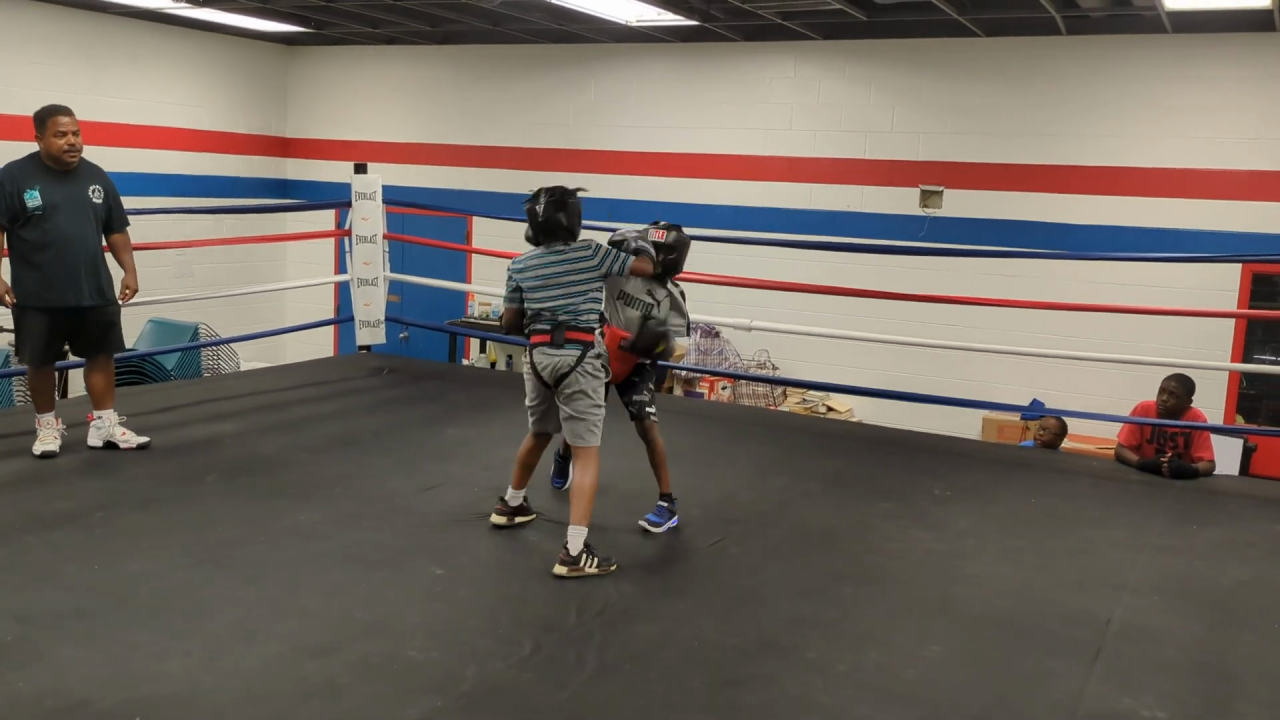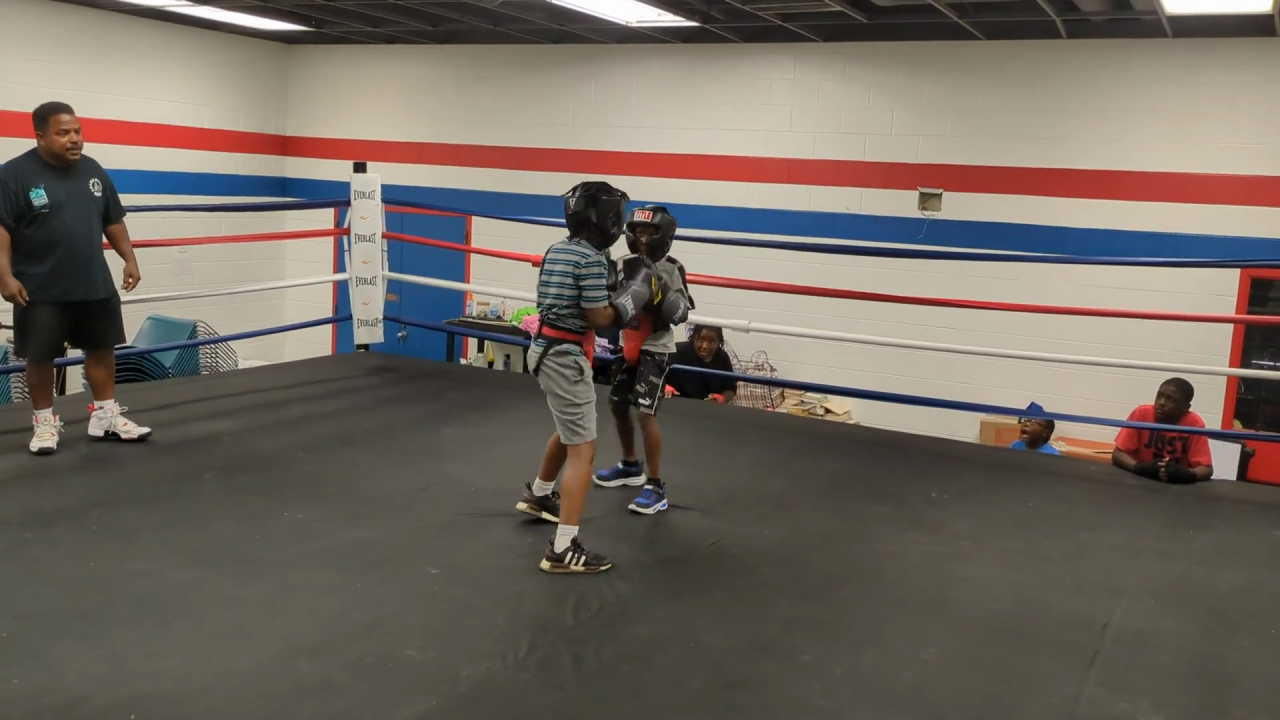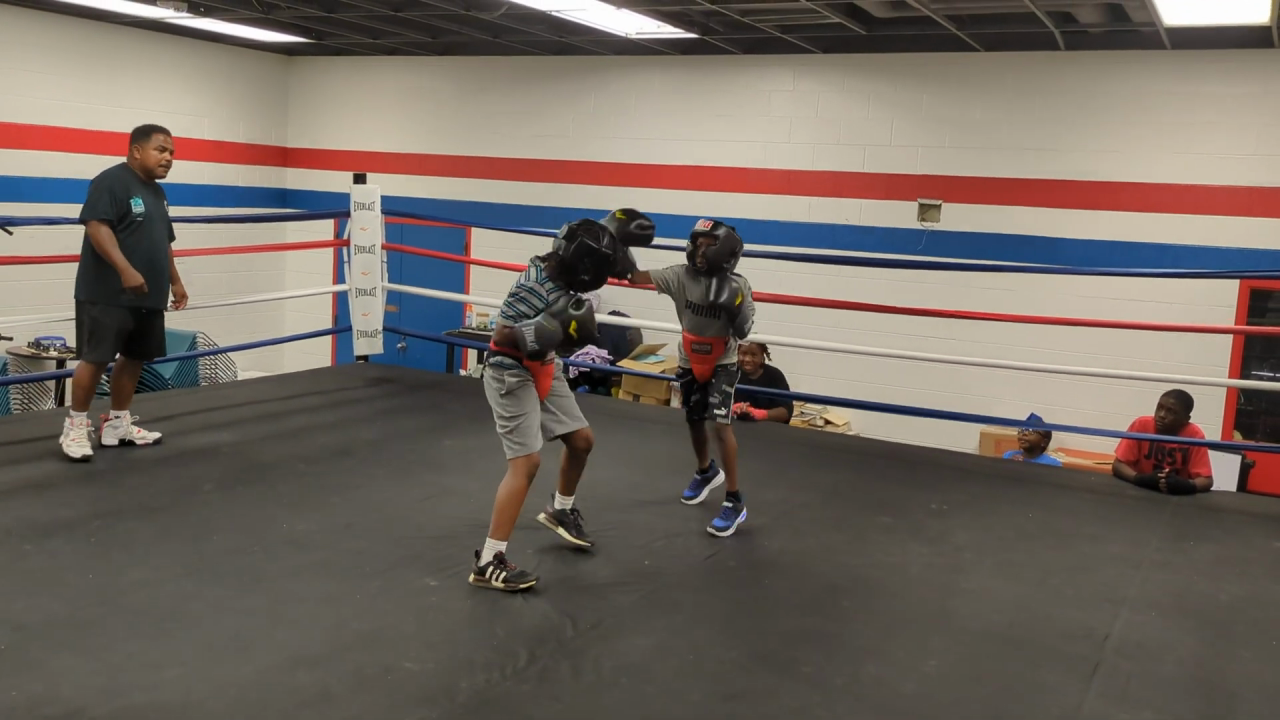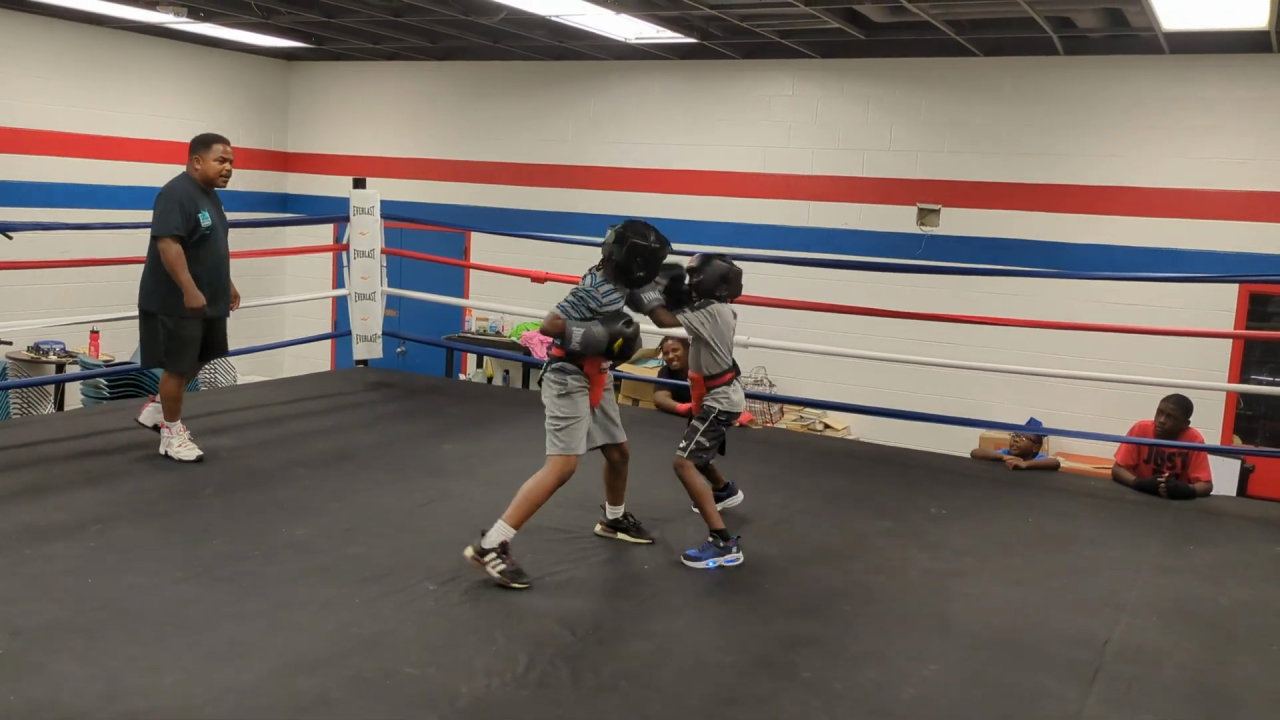
dt=0.7s
person 1, frame 1
left shoulder: (520, 265)
right shoulder: (589, 253)
left elbow: (509, 321)
right elbow: (645, 268)
right wrist: (640, 245)
left hip: (538, 355)
right hip: (580, 359)
left knee: (540, 433)
right knee: (586, 454)
left ankle: (510, 504)
right ankle: (575, 551)
person 1, frame 2
left shoulder: (556, 252)
right shoulder: (588, 259)
right elbow: (600, 316)
right wrist: (639, 291)
left hip: (551, 353)
right hip: (563, 358)
left knee: (571, 432)
right knee: (583, 449)
left ankle: (539, 495)
right ankle: (563, 548)
person 1, frame 3
left shoulder: (559, 267)
right shoulder: (532, 287)
left elbow: (588, 250)
right elbow: (501, 337)
right wrist: (551, 329)
left hip: (543, 370)
right hip: (511, 374)
left knee: (581, 440)
right knee: (526, 464)
left ankle: (561, 510)
right ankle: (488, 561)
person 1, frame 4
left shoulder: (608, 278)
right shoulder: (592, 289)
right elbow: (551, 325)
right wrist: (601, 336)
left hip: (594, 379)
right hip: (569, 380)
left knee: (618, 452)
right knee: (563, 466)
left ankle: (615, 518)
right ankle: (492, 547)
person 2, frame 1
left shoulder: (97, 177)
left elbow: (116, 230)
left wrist: (130, 271)
left hip: (95, 291)
right hip: (37, 295)
left knee: (101, 355)
right knee: (40, 361)
left ankle: (105, 425)
right ankle: (48, 427)
person 2, frame 2
left shoulder: (93, 171)
left elbow: (113, 221)
left wrist: (129, 259)
left hip: (95, 285)
right hip: (41, 290)
left knee: (102, 347)
right knee: (40, 355)
left ankle: (105, 417)
right ankle: (45, 423)
person 2, frame 3
left shoulder: (157, 191)
right shoulder: (111, 181)
right elbow: (96, 226)
left wrist: (175, 281)
right wrist: (125, 270)
left hip: (146, 295)
right hip: (108, 294)
left knee: (134, 357)
right knee: (97, 357)
left ankle: (117, 424)
right ankle: (76, 424)
person 2, frame 4
left shoulder: (210, 195)
right shoulder: (177, 193)
right elbow: (167, 242)
left wrist: (226, 284)
right wrist: (189, 290)
left hip: (206, 299)
right hip: (174, 302)
left knee: (201, 357)
right knee: (176, 365)
left ankle: (157, 408)
right ankle: (171, 434)
person 3, frame 1
left shoulder: (672, 293)
left elbow: (674, 334)
left hip: (637, 364)
left knee: (646, 427)
left ankle: (667, 501)
right ankle: (564, 455)
person 3, frame 2
left shoulder: (671, 268)
left elbow: (681, 312)
left wrist: (663, 297)
left hip: (657, 348)
right hip: (630, 345)
left knee: (645, 414)
right knee: (619, 405)
left ankle: (655, 487)
right ankle: (630, 464)
person 3, frame 3
left shoulder: (737, 285)
right shoulder: (682, 275)
left elbow: (742, 331)
right elbow: (641, 279)
left wrist: (736, 306)
left hip: (723, 363)
right hip: (690, 362)
left knee: (721, 425)
right knee: (695, 423)
left ankle: (734, 501)
right ankle: (706, 472)
person 3, frame 4
left shoulder: (713, 310)
right shoulder: (717, 310)
left elbow: (664, 319)
left wrist: (646, 297)
left hip: (720, 402)
right hip: (713, 399)
left knee: (683, 463)
right knee: (696, 456)
left ankle: (723, 543)
right ankle: (724, 491)
